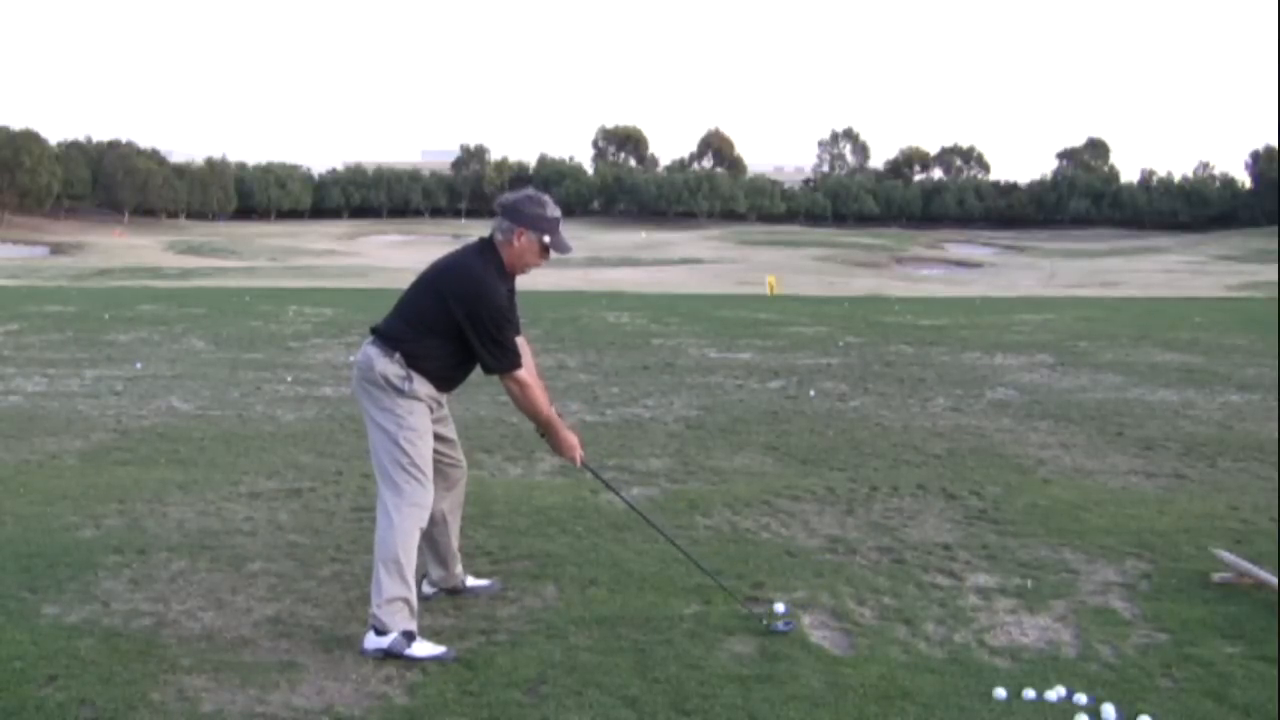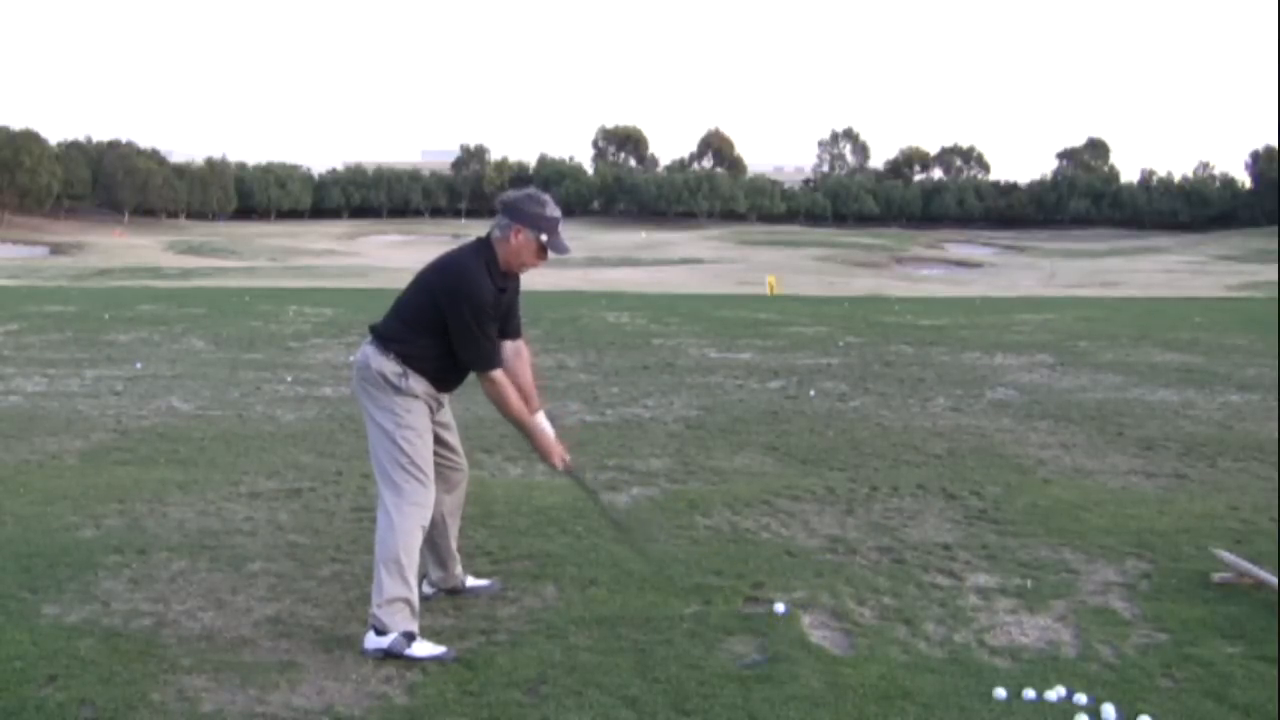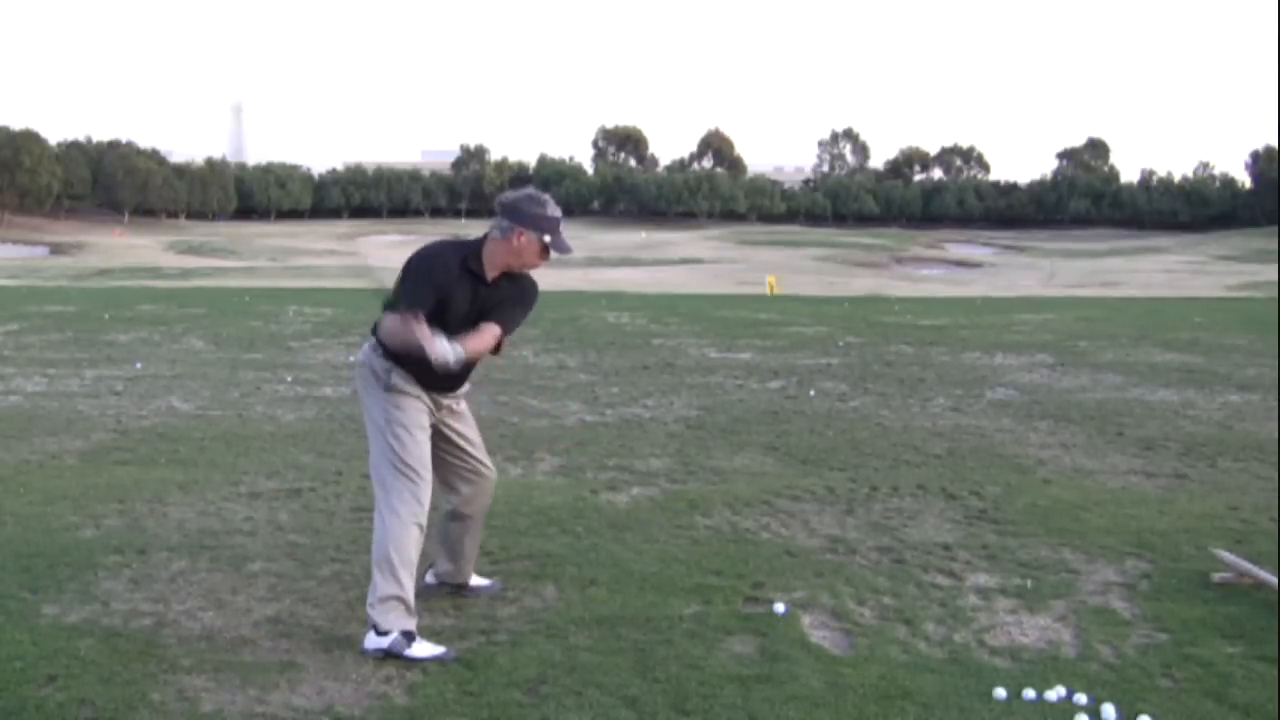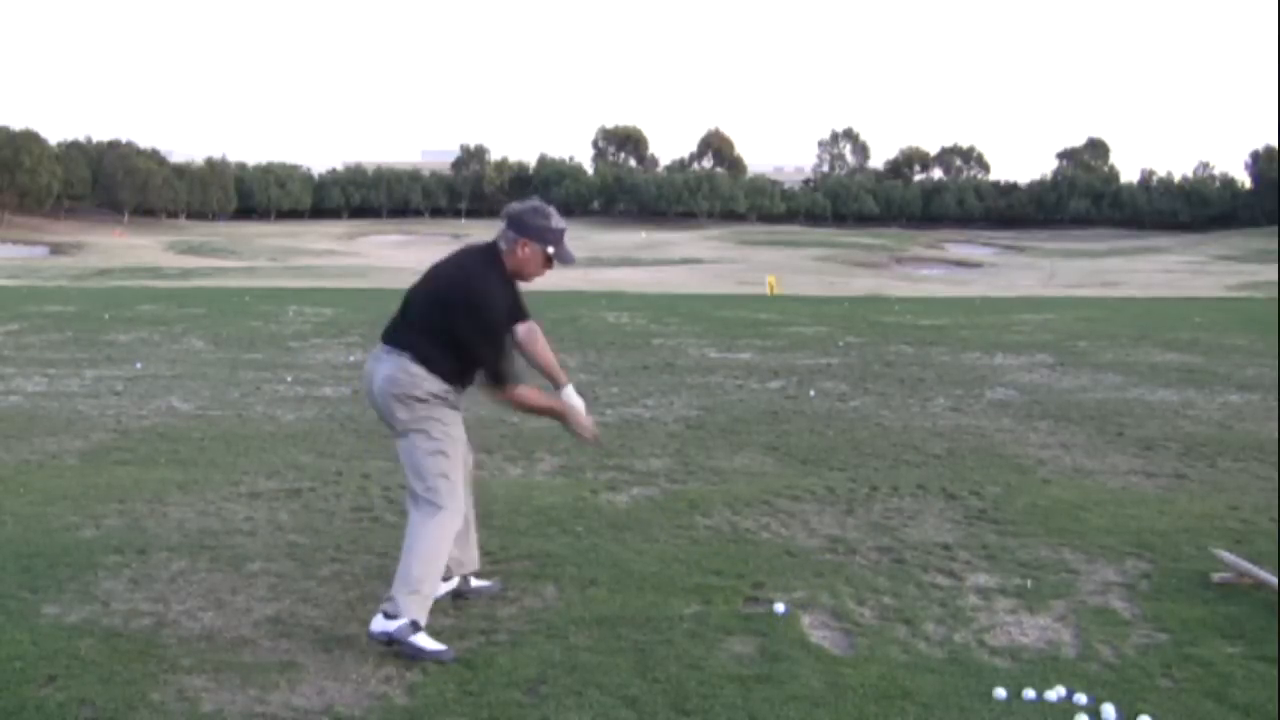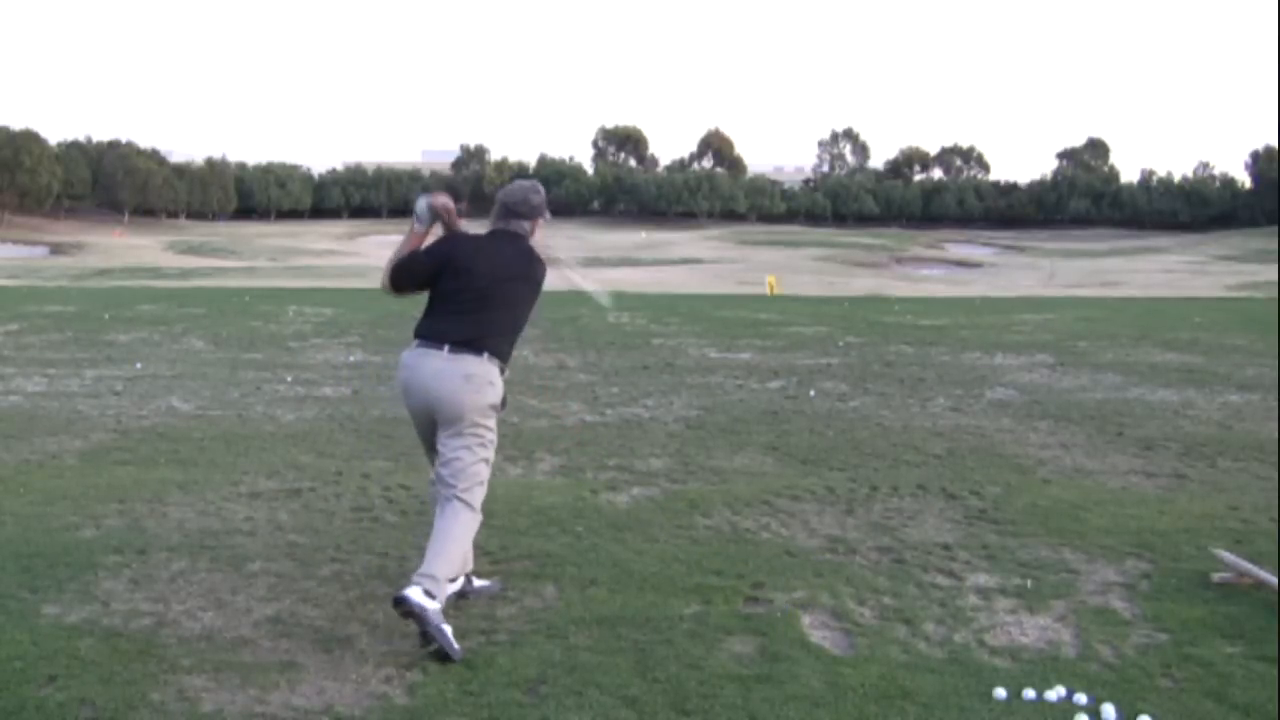
dt=0.4s
person 1, frame 1
left shoulder: (492, 269)
right shoulder: (479, 283)
left elbow: (518, 346)
right elbow: (514, 377)
left wrist: (553, 413)
right wrist: (554, 432)
left hip: (417, 379)
right hip: (394, 378)
left knee: (448, 474)
right knee: (410, 496)
left ankle: (443, 575)
right ankle: (389, 628)
person 1, frame 2
left shoulder: (502, 275)
right shoulder: (469, 280)
left elbow: (514, 351)
right elbow: (491, 375)
left wrist: (541, 420)
right wrist: (536, 437)
left hip: (422, 381)
right hip: (393, 377)
left knee: (449, 475)
right knee: (410, 497)
left ankle: (443, 576)
right ankle: (389, 628)
person 1, frame 3
left shoulder: (522, 289)
right shoulder: (437, 260)
left elbow: (487, 336)
right elbow: (388, 327)
left wrist: (451, 351)
right wrist: (409, 331)
left hip: (443, 387)
right hip: (394, 378)
left knee: (475, 479)
right knee: (407, 498)
left ankle: (451, 572)
right ankle: (388, 629)
person 1, frame 4
left shoulder: (496, 269)
right shoulder: (478, 290)
left elbow: (524, 330)
right elbow: (506, 389)
left wrist: (567, 388)
right wrist: (562, 412)
left hip: (400, 374)
right hip: (414, 385)
left knee: (457, 478)
right knee: (443, 501)
left ankle: (451, 574)
right ankle: (400, 617)
person 1, frame 5
left shoulder: (456, 247)
right shoulder: (533, 267)
left elbow: (392, 282)
left wrist: (422, 219)
right wrist: (450, 221)
left hip: (417, 366)
right hip: (472, 379)
left knee: (451, 477)
right knee: (463, 498)
left ankle: (453, 575)
right ankle: (424, 592)
